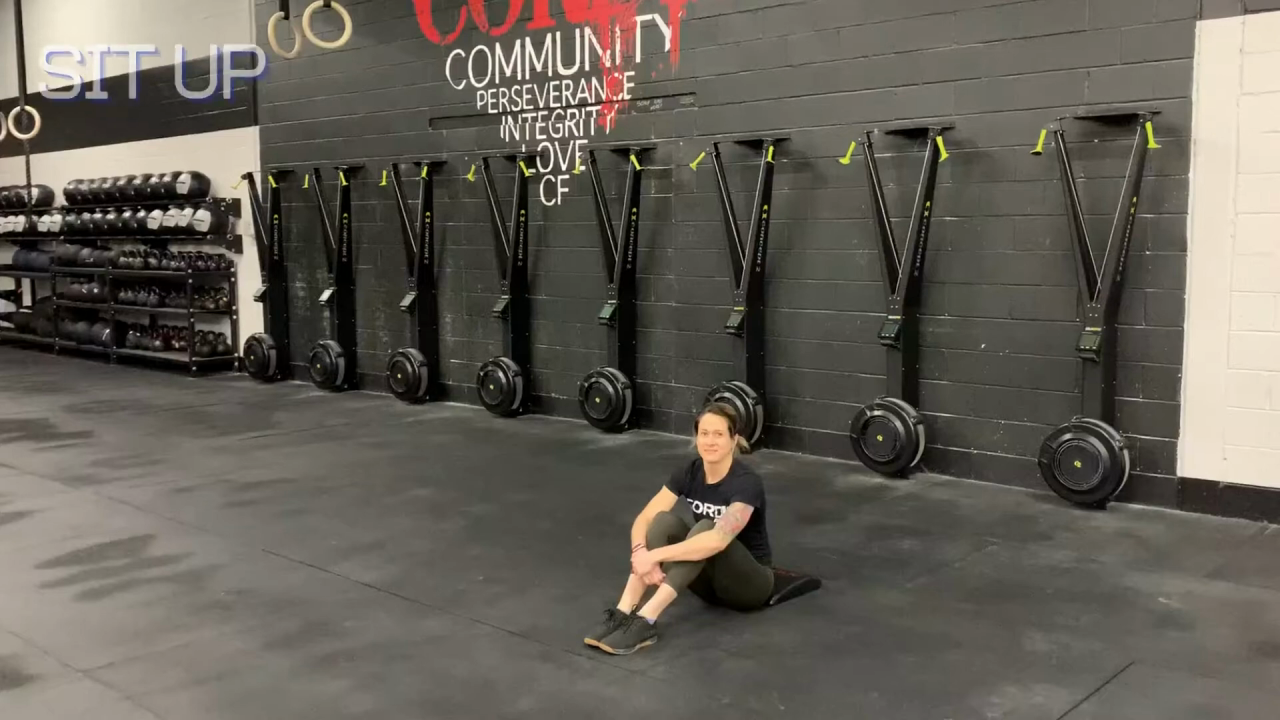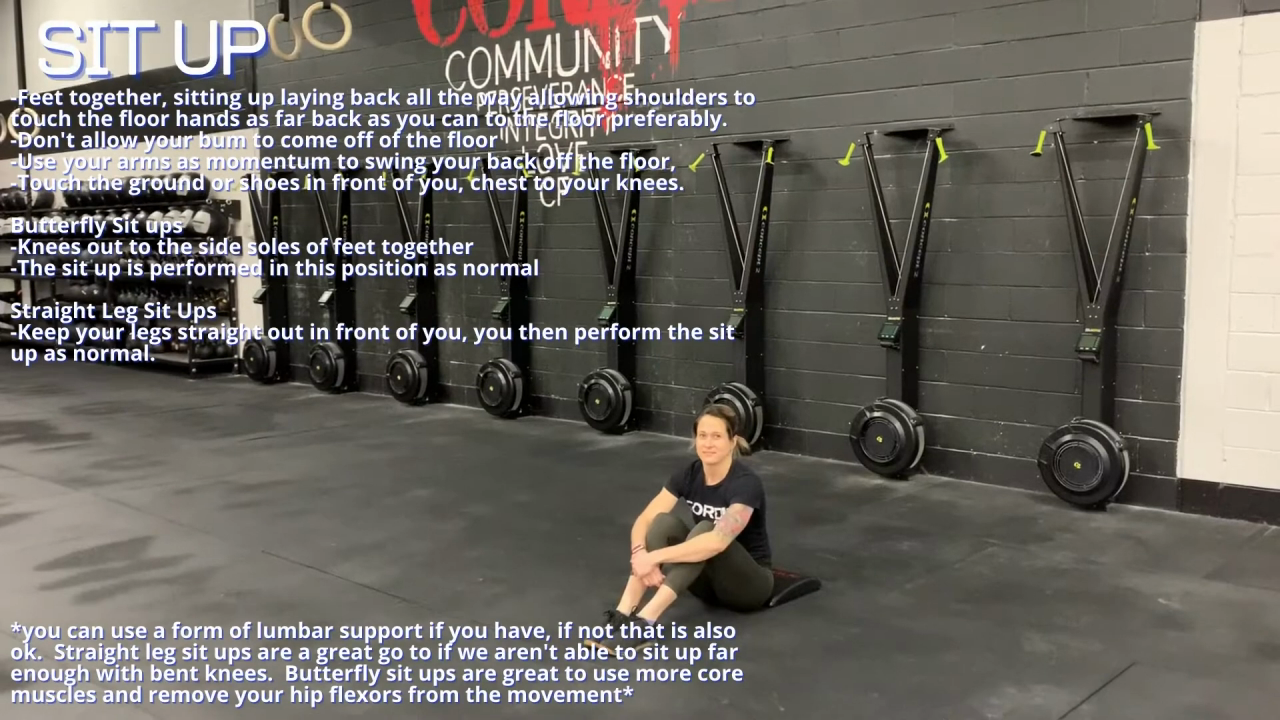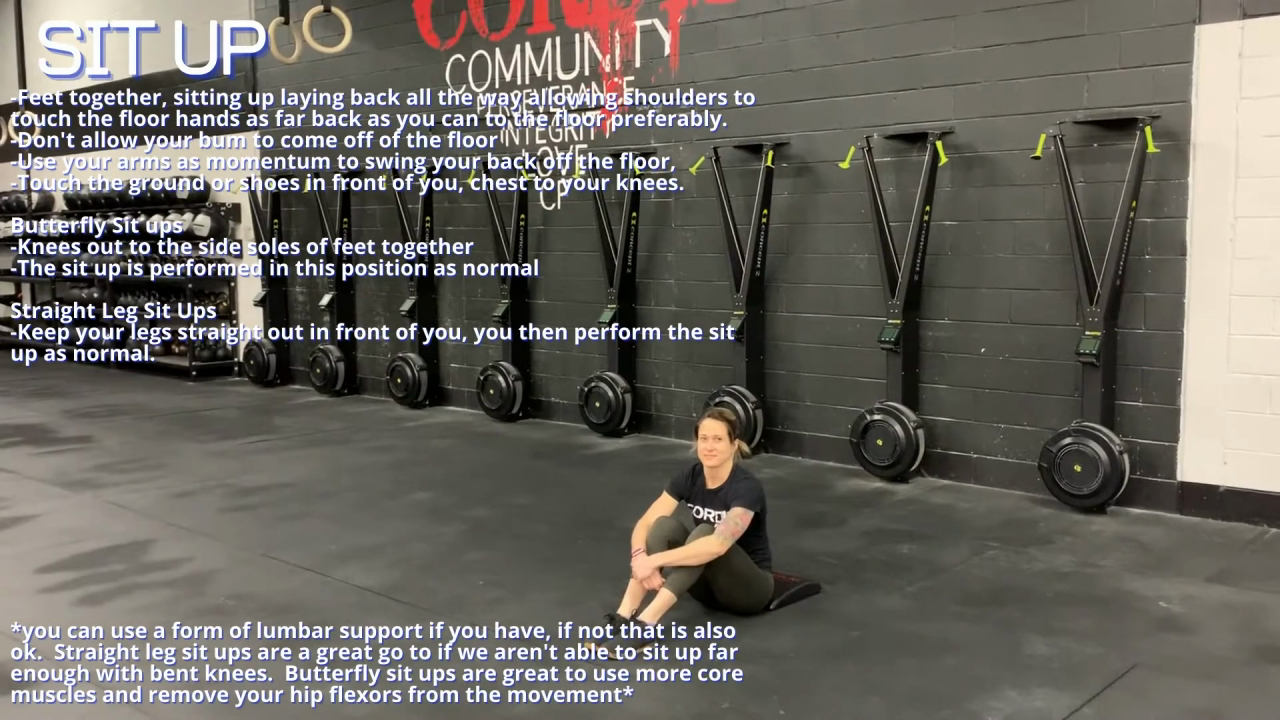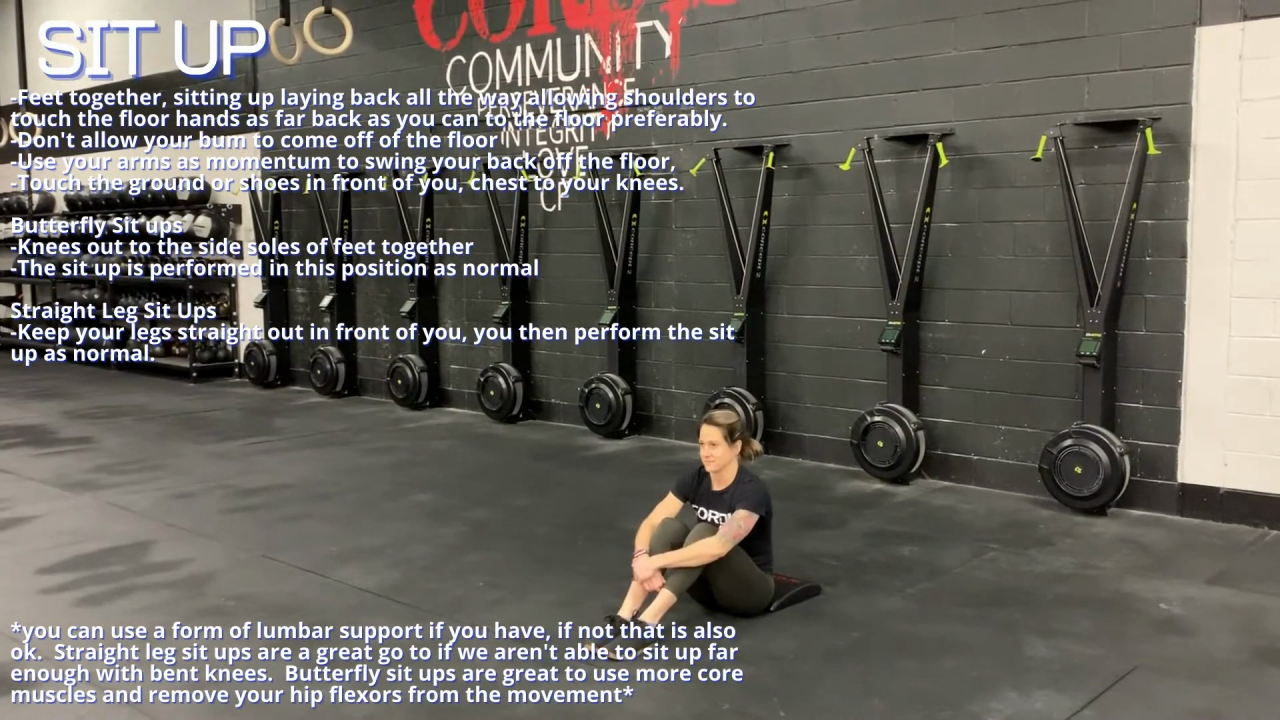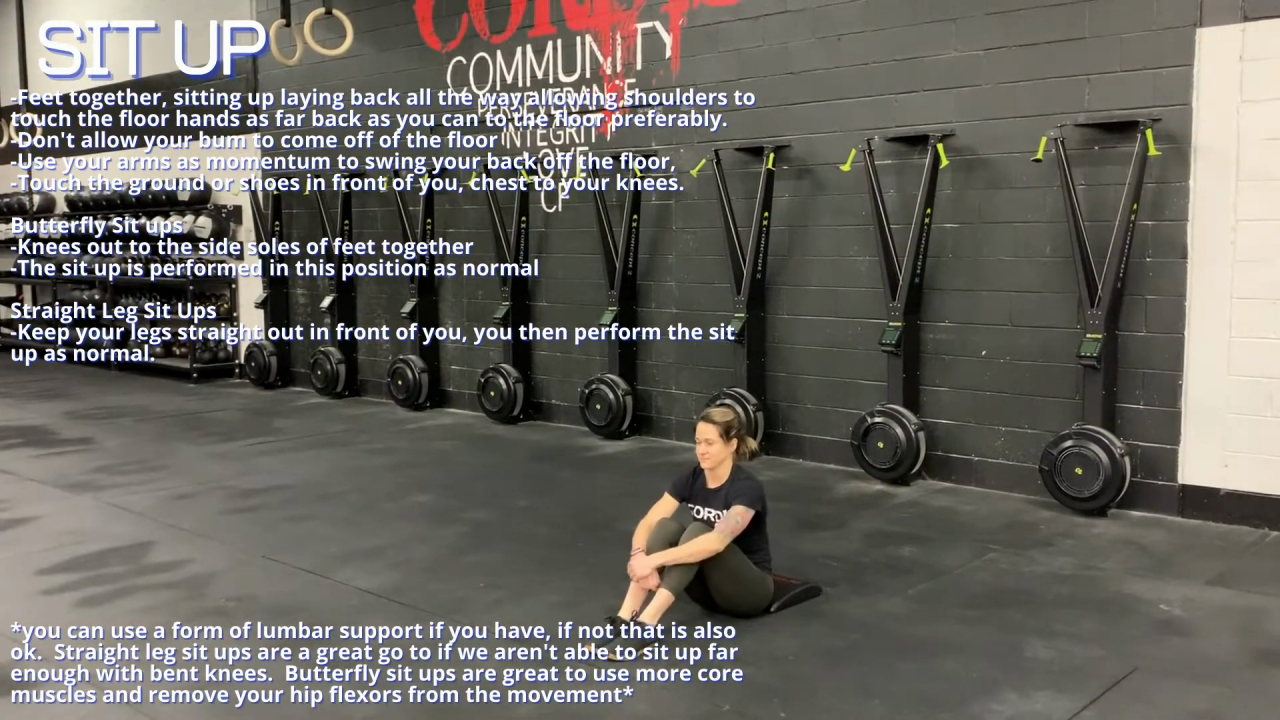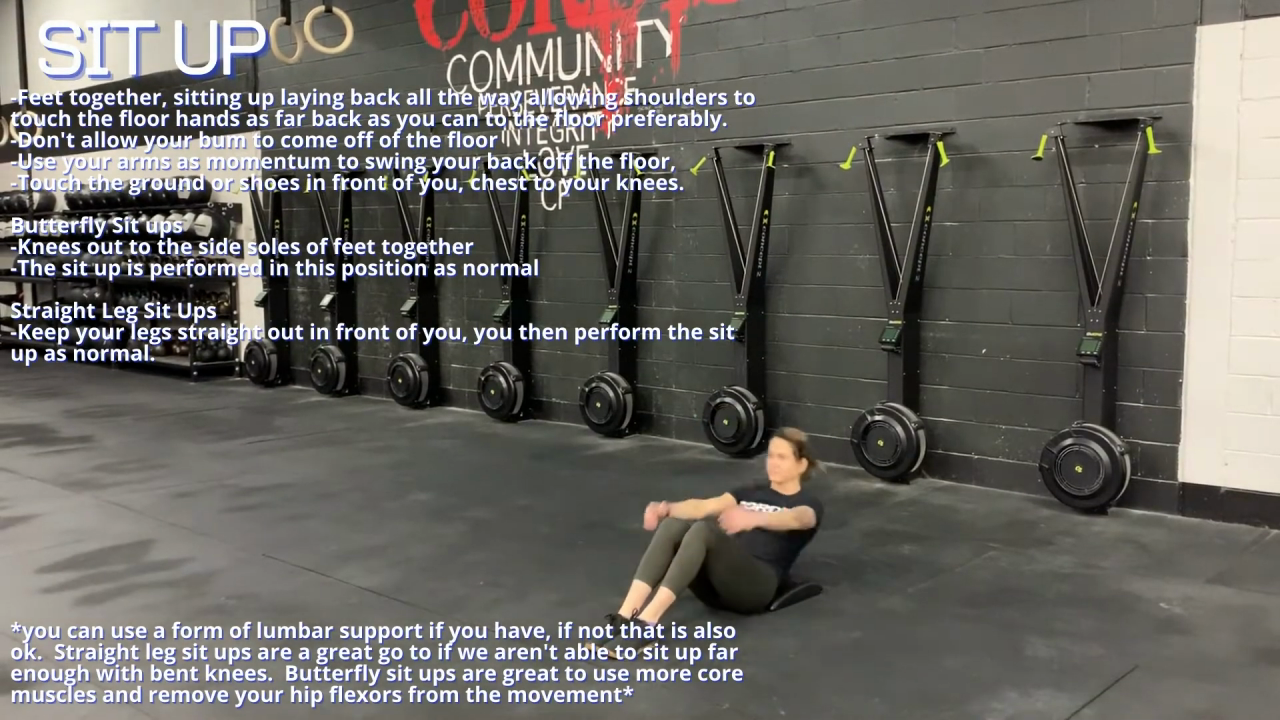
dt=0.7s
person 1, frame 1
left shoulder: (746, 482)
right shoulder: (688, 472)
left elbow: (718, 540)
right elbow: (644, 519)
left wrist: (655, 556)
right wrist: (640, 553)
left hip: (748, 581)
right hip: (708, 577)
left knee: (705, 530)
right knee: (665, 521)
left ankle: (645, 620)
right ankle: (623, 613)
person 1, frame 2
left shoulder: (746, 483)
right shoulder: (688, 474)
left elbow: (717, 541)
right elbow: (644, 521)
left wrist: (654, 557)
right wrist: (639, 554)
left hip: (749, 581)
right hip: (707, 578)
left knee: (704, 530)
right knee: (664, 522)
left ankle: (644, 622)
right ankle: (623, 615)
person 1, frame 3
left shoulder: (746, 487)
right shoulder: (689, 478)
left elbow: (718, 545)
right elbow: (644, 525)
left wrist: (654, 561)
right wrist: (639, 557)
left hip: (749, 585)
right hip: (708, 583)
left knee: (704, 534)
right knee: (665, 525)
left ankle: (646, 623)
right ankle: (624, 616)
person 1, frame 4
left shoulder: (752, 491)
right shoulder: (694, 480)
left elbow: (719, 546)
right elbow: (650, 524)
left wrist: (656, 562)
right wrist: (641, 557)
left hip: (750, 588)
right hip: (709, 585)
left knee: (704, 533)
right knee: (669, 526)
left ankle: (647, 622)
right ankle: (624, 617)
person 1, frame 5
left shoulder: (747, 488)
right shoulder: (691, 479)
left elbow: (717, 541)
right elbow: (648, 523)
left wrist: (655, 560)
right wrist: (638, 555)
left hip: (749, 587)
right hip: (707, 585)
left knee: (698, 532)
right knee: (667, 526)
left ankle: (646, 624)
right ankle: (624, 619)
person 1, frame 6
left shoulder: (808, 506)
right shoulder: (752, 493)
left elbow: (791, 519)
right elbow: (704, 507)
left wrist: (755, 518)
right wrist: (666, 509)
left hip: (757, 584)
right hip: (716, 584)
left knee: (702, 531)
right knee: (673, 526)
left ankle: (646, 624)
right ankle: (624, 619)
